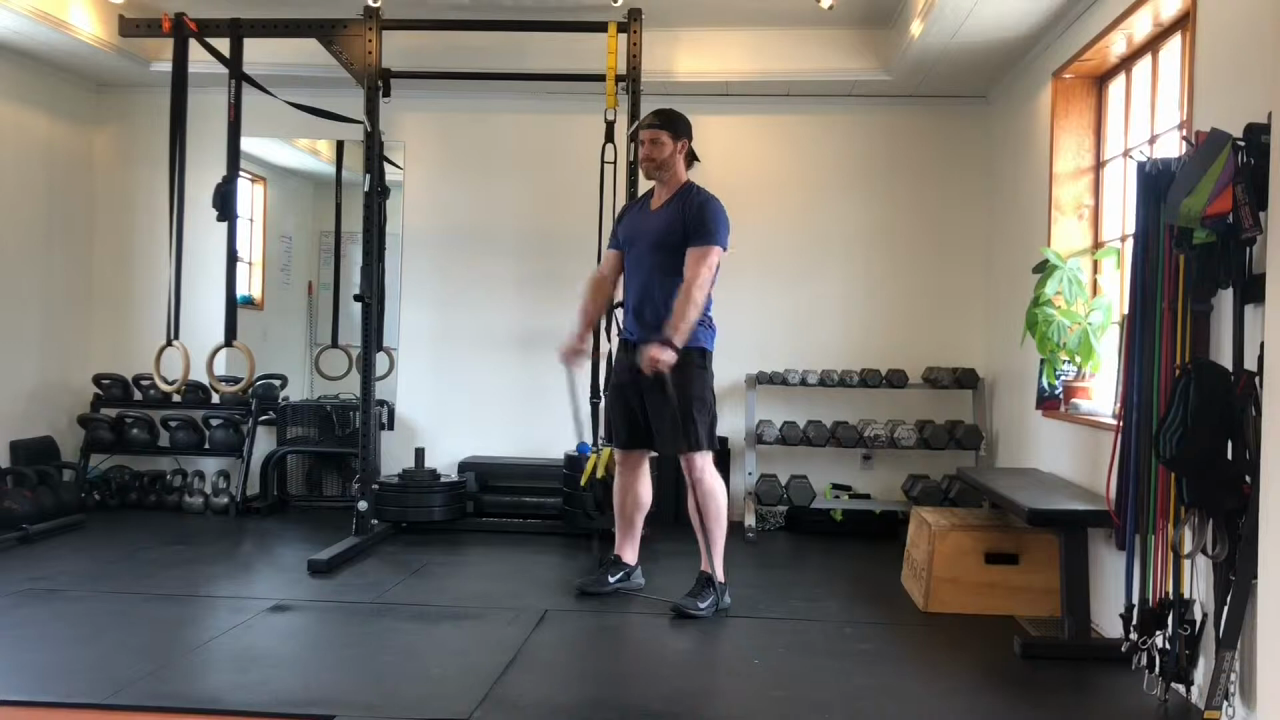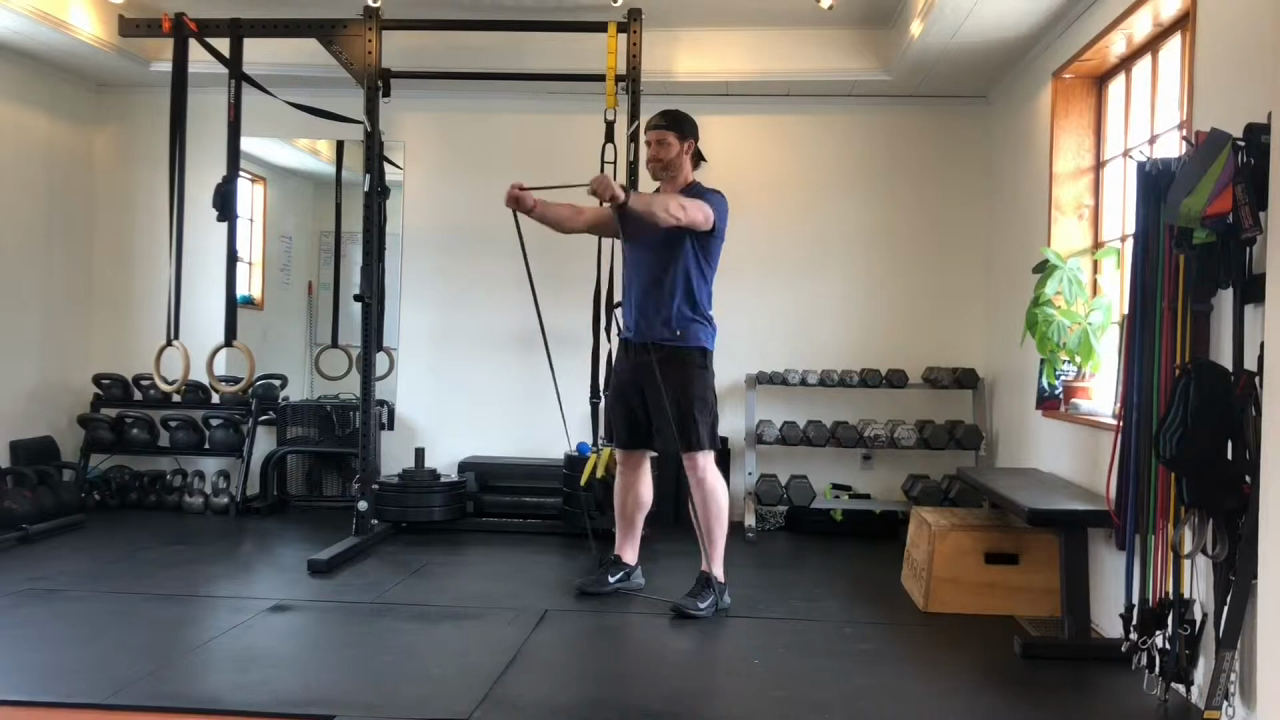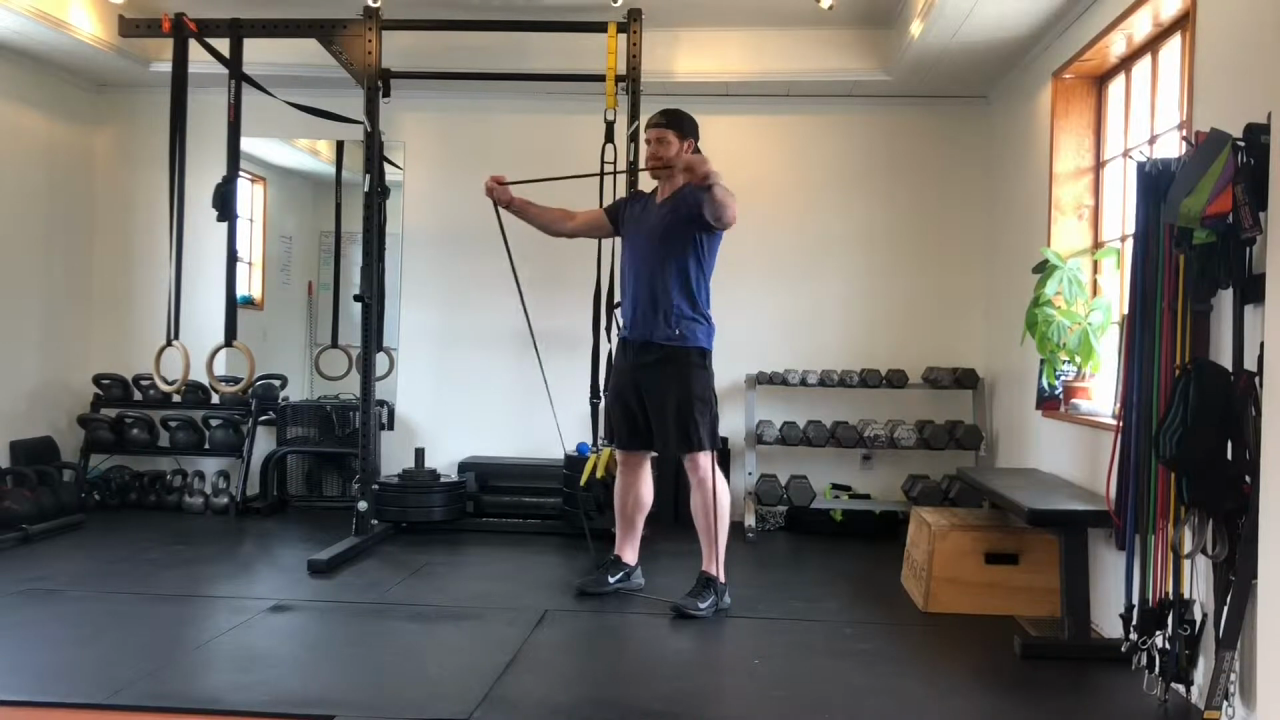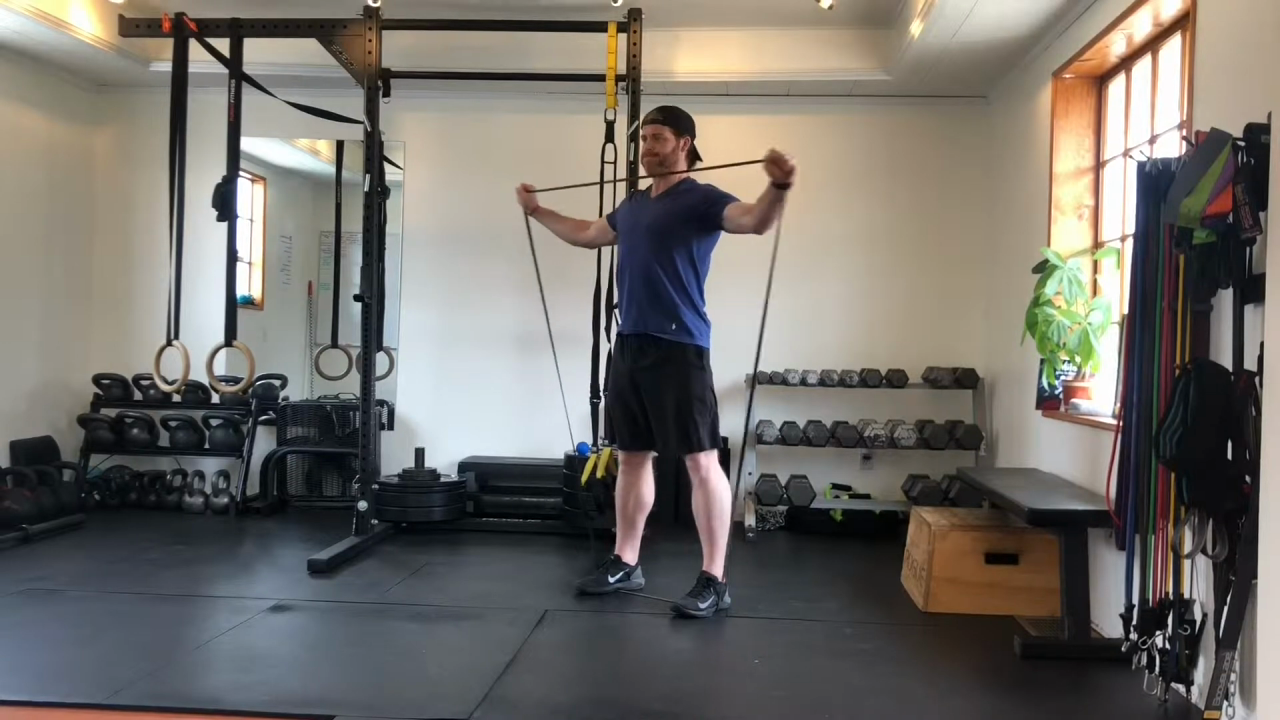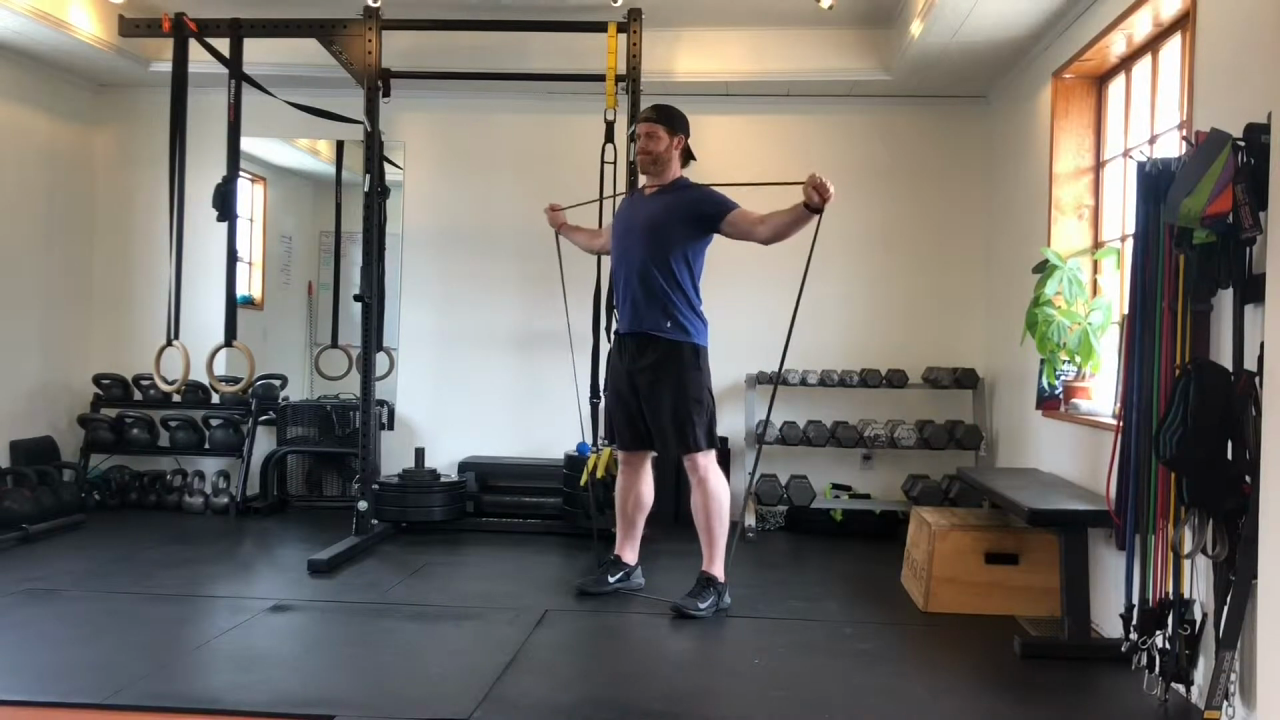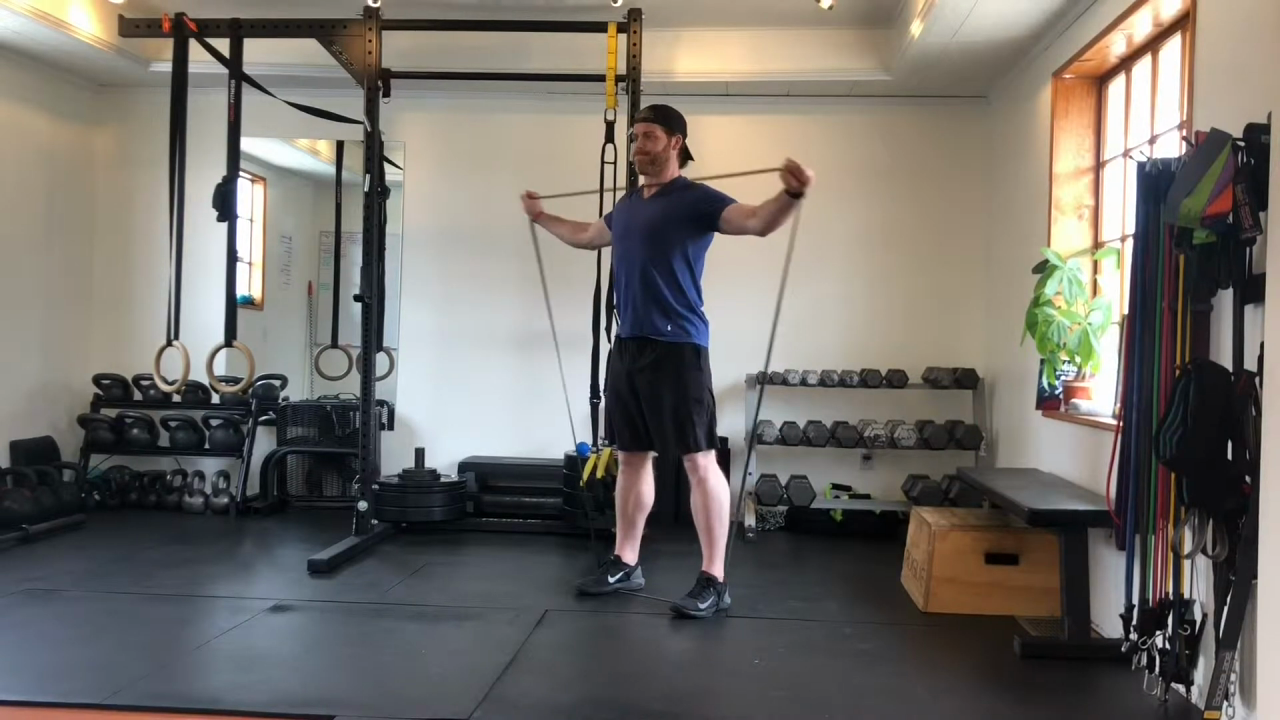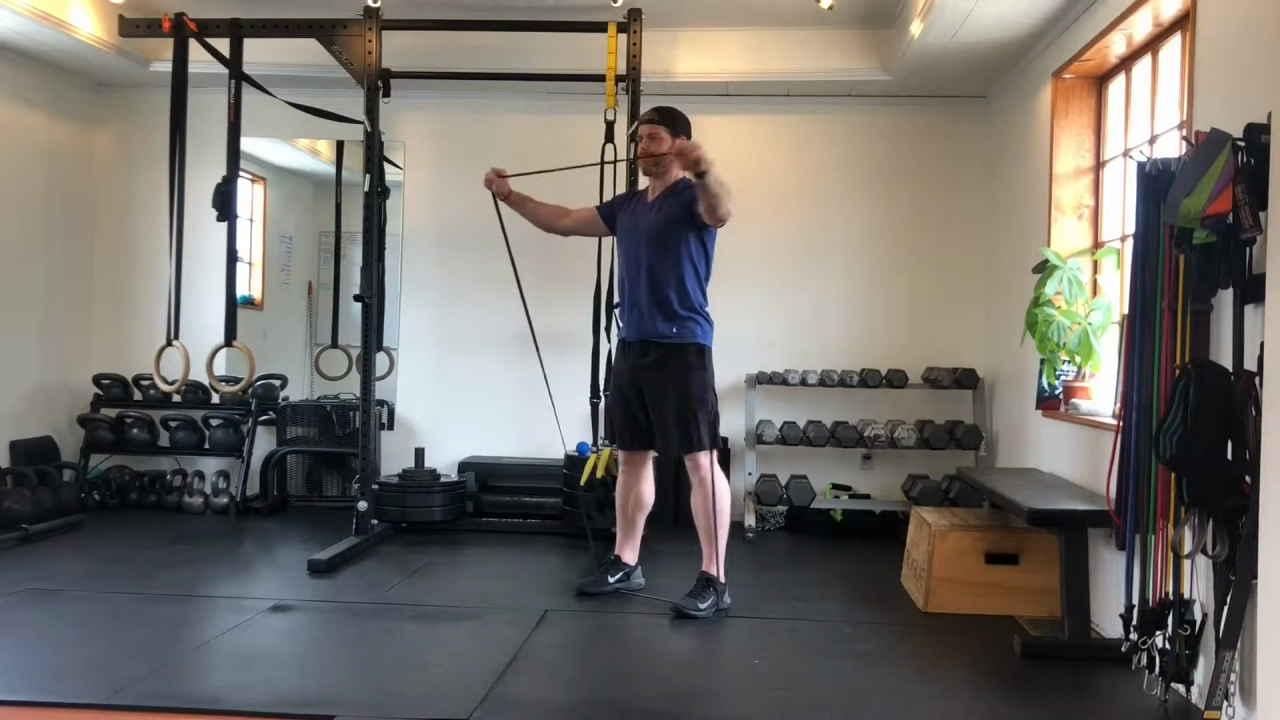
dt=0.3s
person 1, frame 1
left shoulder: (703, 208)
right shoulder: (632, 211)
left elbow: (697, 281)
right elbow: (605, 277)
left wrist: (670, 342)
right wrist: (582, 332)
left hip: (681, 354)
right hip: (632, 350)
left knee: (696, 461)
right knee: (628, 458)
left ankle: (714, 580)
right ankle: (625, 563)
person 1, frame 2
left shoulder: (707, 202)
right shoulder: (635, 209)
left elbow: (676, 212)
right elbow: (577, 219)
left wrist: (625, 196)
right wrist: (531, 206)
left hip: (683, 348)
right hip: (633, 346)
left knee: (698, 461)
right knee: (629, 457)
left ankle: (714, 579)
right ankle: (625, 562)
person 1, frame 3
left shoulder: (701, 201)
right shoulder: (633, 207)
left elbow: (725, 214)
right elbow: (569, 224)
left wrist: (709, 178)
right wrist: (511, 202)
left hip: (682, 348)
right hip: (632, 347)
left knee: (699, 462)
right knee: (630, 457)
left ankle: (714, 579)
right ankle: (626, 562)
person 1, frame 4
left shoulder: (698, 199)
right shoulder: (634, 203)
left elbow: (753, 219)
right elbow: (587, 235)
left wrist: (777, 186)
right wrist: (537, 212)
left hip: (679, 347)
right hip: (629, 345)
left knee: (700, 460)
right knee: (632, 457)
left ankle: (714, 581)
right ankle: (624, 563)
person 1, frame 5
left shoulder: (696, 200)
right shoulder: (630, 203)
left elbow: (761, 228)
right elbow: (606, 242)
left wrist: (808, 208)
right wrist: (564, 228)
left hip: (675, 346)
right hip: (626, 345)
left knee: (698, 461)
right knee: (630, 458)
left ankle: (713, 579)
right ankle: (625, 563)
person 1, frame 6
left shoulder: (697, 199)
right shoulder: (628, 204)
left elbow: (758, 221)
right elbow: (589, 235)
left wrist: (792, 193)
right wrist: (542, 215)
left hip: (676, 345)
right hip: (628, 345)
left knee: (698, 460)
right knee: (630, 457)
left ankle: (712, 578)
right ankle: (623, 562)
person 1, frame 7
left shoulder: (691, 199)
right shoulder: (627, 206)
left elbow: (719, 211)
right elbow: (563, 221)
left wrist: (704, 174)
right wrist: (508, 196)
left hip: (681, 347)
right hip: (632, 346)
left knee: (700, 461)
right knee: (632, 457)
left ankle: (714, 580)
right ankle: (625, 563)
